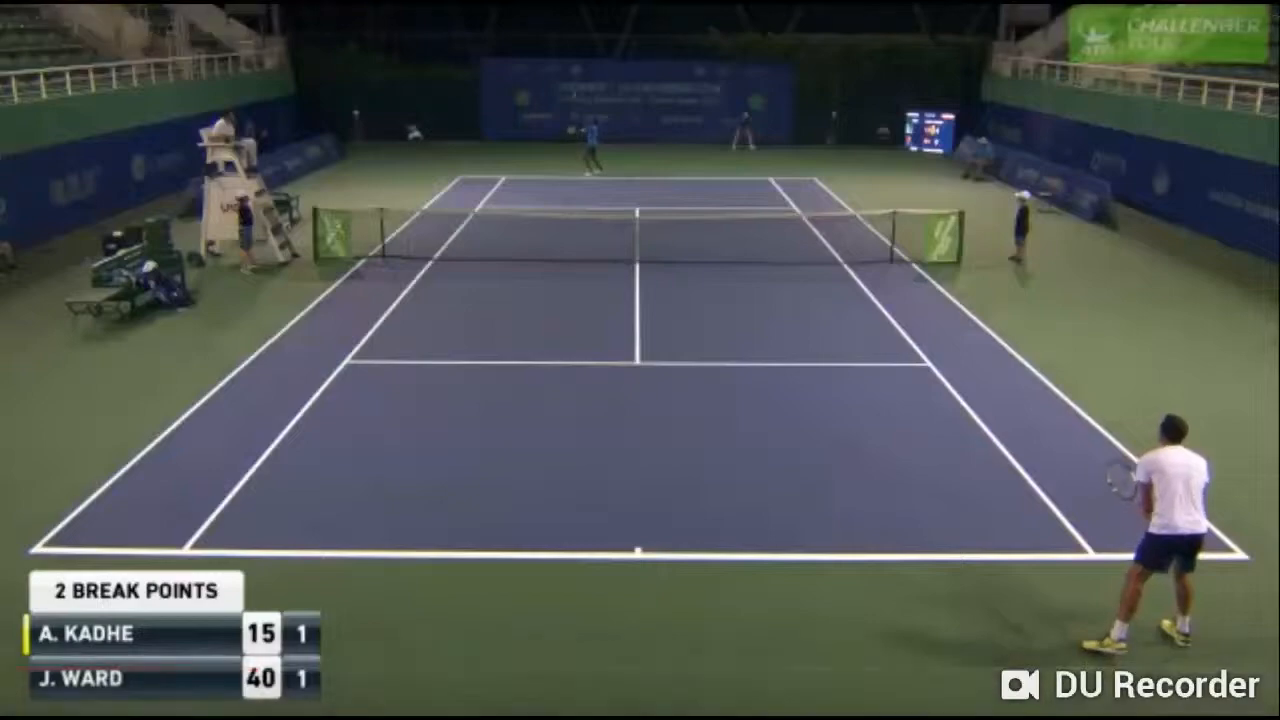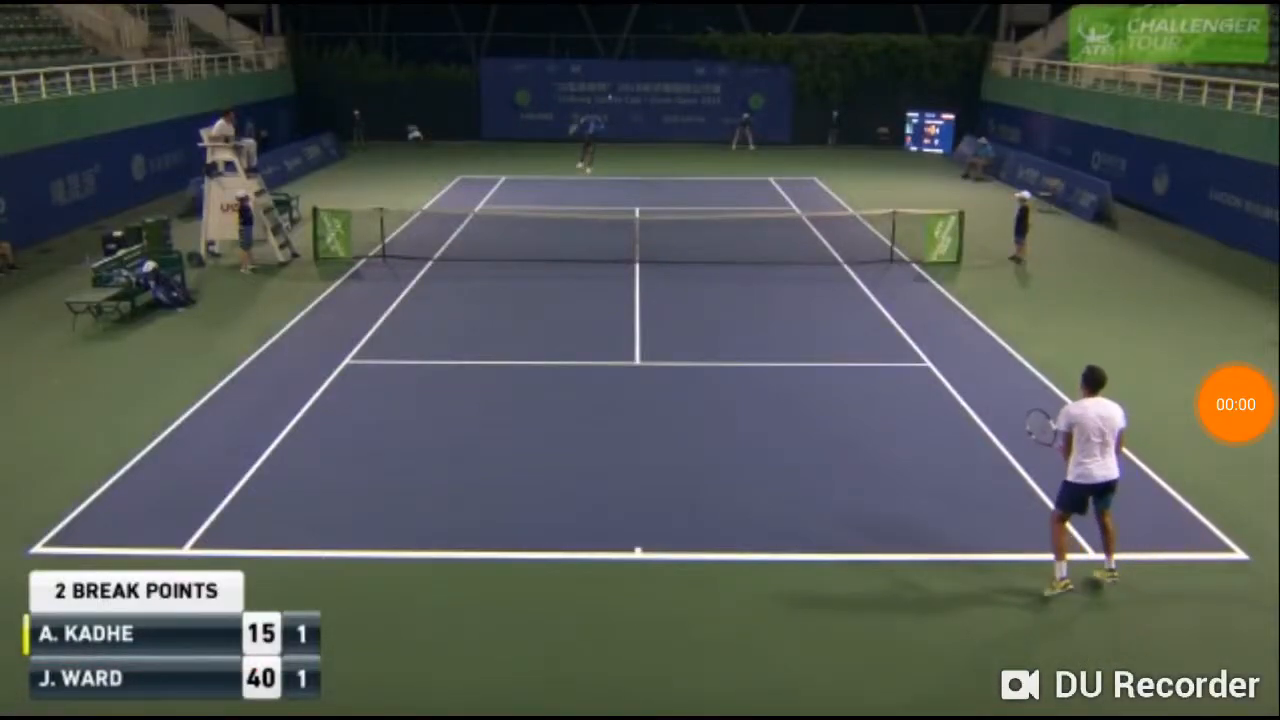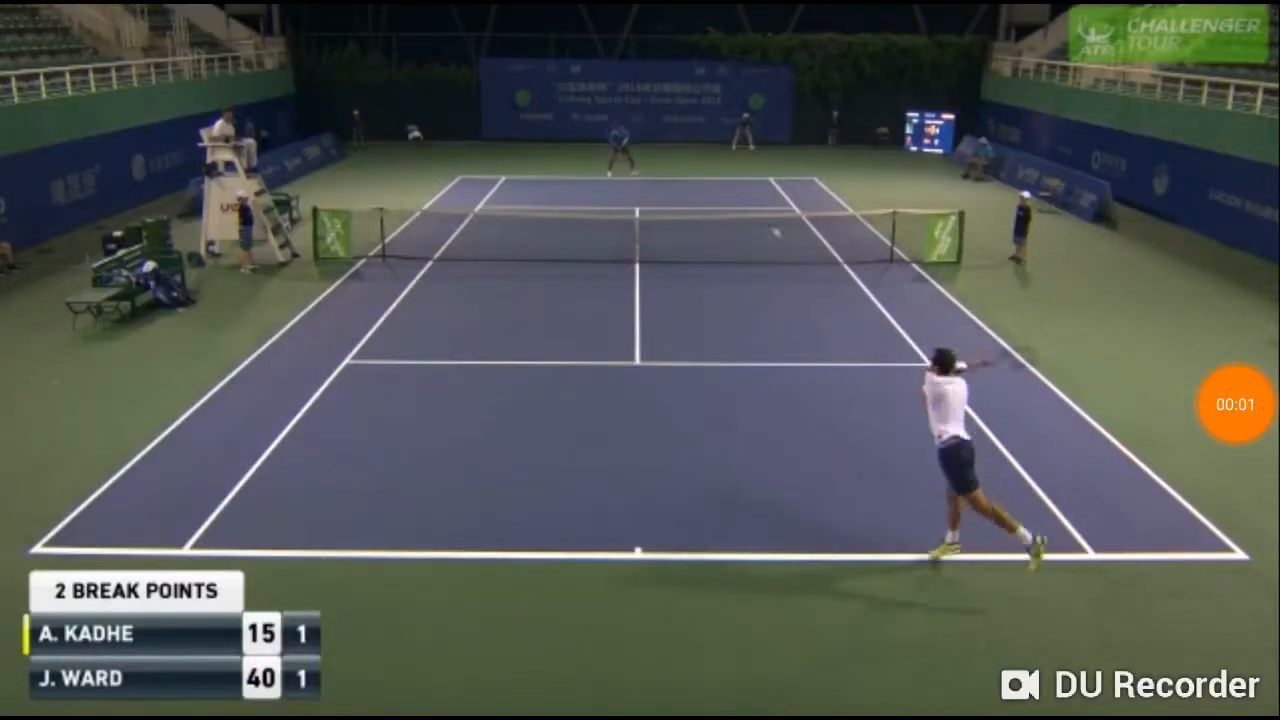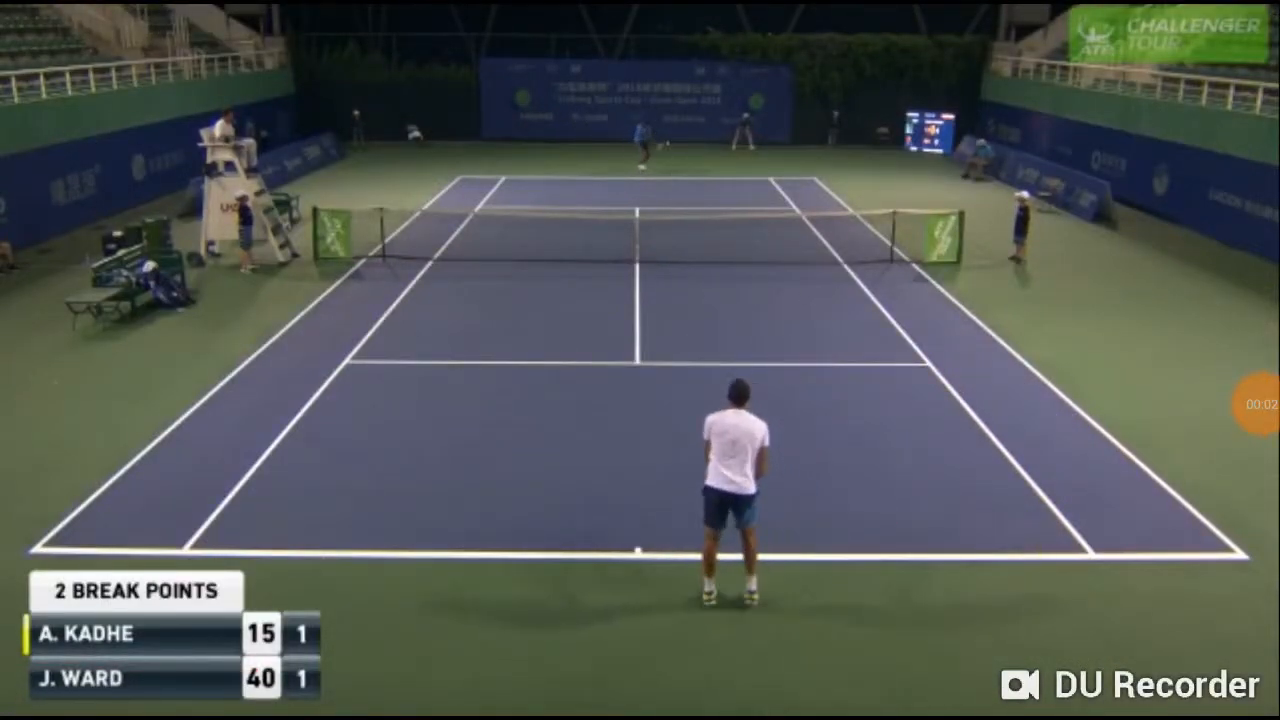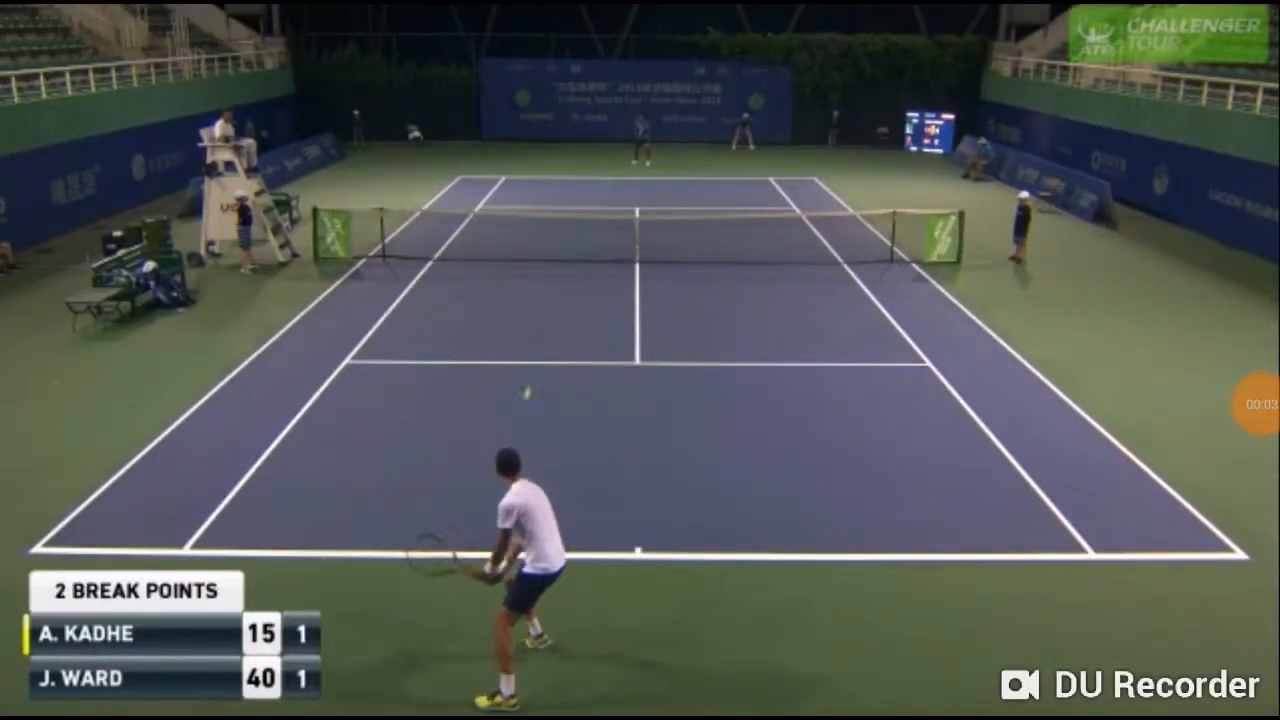
dt=1s
person 1, frame 1
left shoulder: (1149, 460)
right shoulder: (1200, 462)
left elbow: (1145, 505)
left hip: (1165, 530)
right hip: (1197, 529)
left knee: (1135, 578)
right knee: (1182, 574)
left ankle: (1117, 639)
right ankle: (1182, 631)
person 1, frame 2
left shoulder: (1071, 411)
right shoulder: (1116, 410)
left elbow: (1065, 450)
right elbow: (1117, 448)
left hip: (1081, 477)
right hip: (1110, 475)
left knee: (1058, 520)
right knee: (1103, 518)
left ankle: (1061, 579)
right ankle: (1110, 569)
person 1, frame 3
left shoulder: (931, 380)
right shoulder: (961, 384)
left wrist: (962, 366)
left hip: (949, 447)
right hip: (962, 445)
left knee: (979, 503)
right knee: (954, 494)
left ankle: (1029, 542)
right ankle: (951, 542)
person 1, frame 4
left shoulder: (712, 420)
right shoulder: (759, 426)
left elbow: (708, 456)
right elbow: (761, 467)
left hip: (716, 487)
right hip: (745, 490)
left knee: (710, 540)
right knee: (749, 535)
left ankle: (709, 590)
right ankle: (752, 588)
person 1, frame 5
left shoulder: (509, 501)
right shoulder: (532, 489)
left elbow: (503, 543)
left wrist: (489, 568)
right wrist: (504, 565)
left hip: (541, 568)
right hip: (553, 561)
left knee: (503, 624)
right knee: (514, 586)
left ankle: (506, 695)
right ankle: (538, 635)
